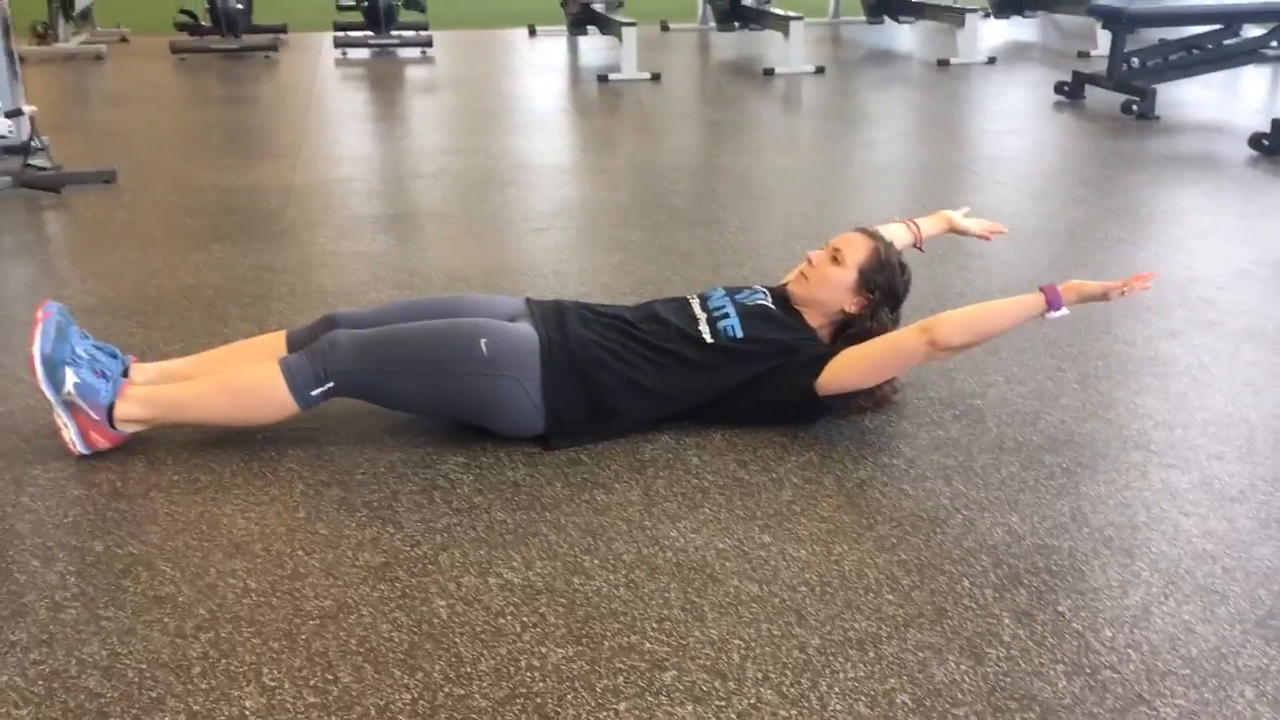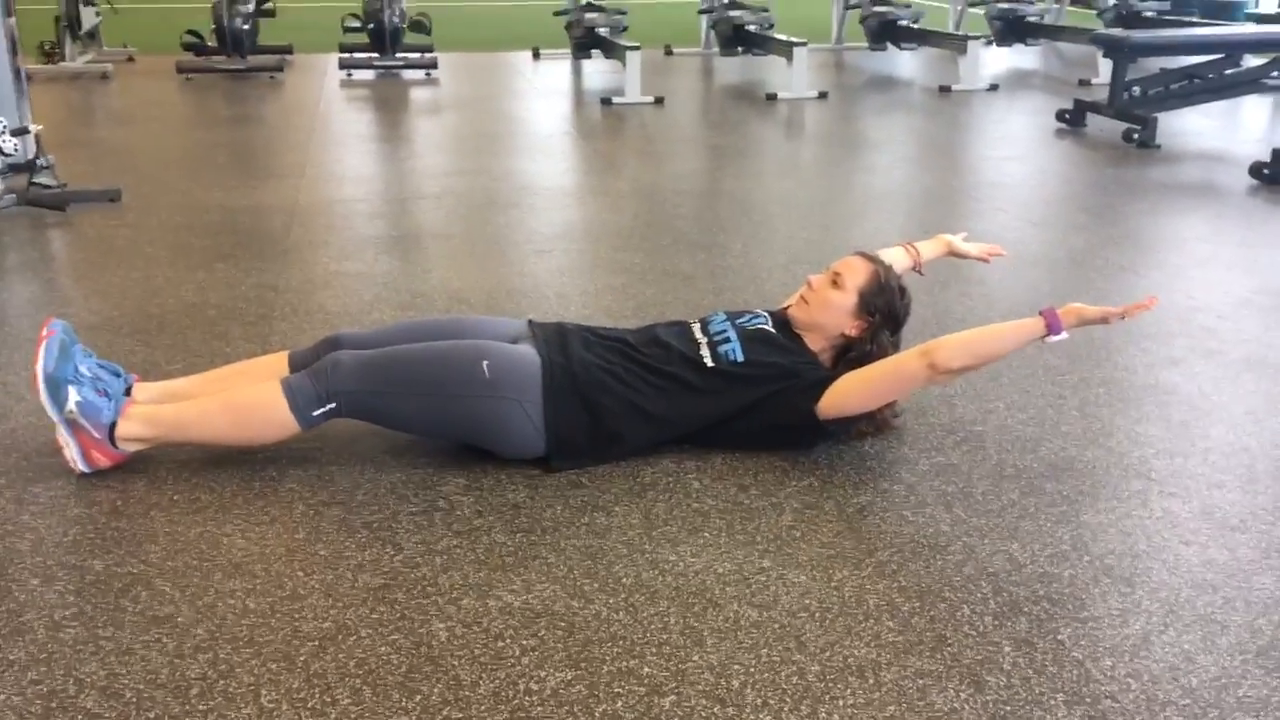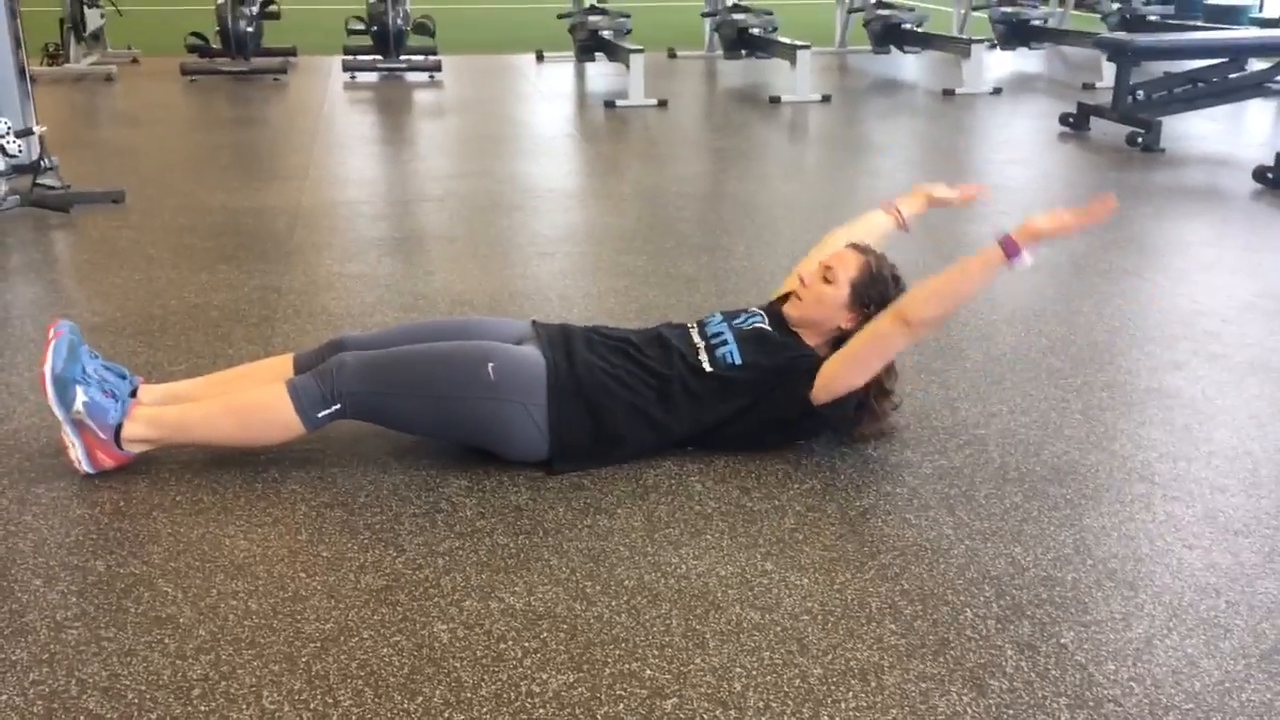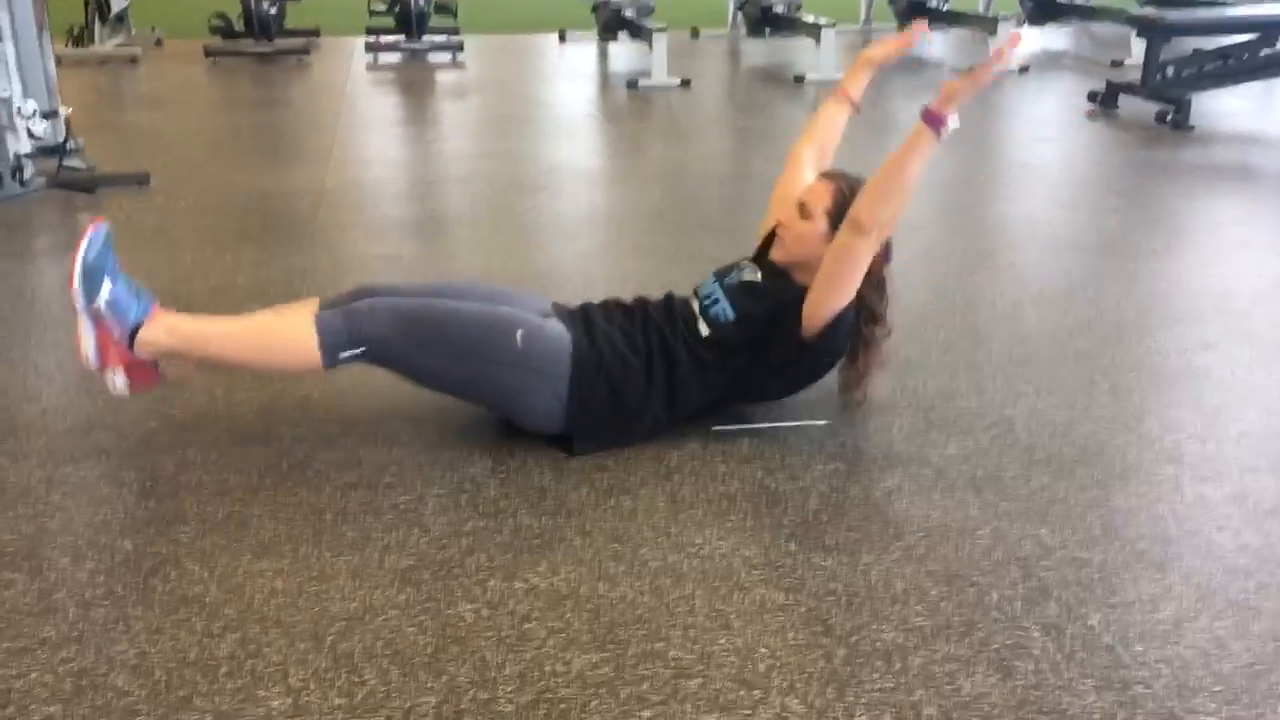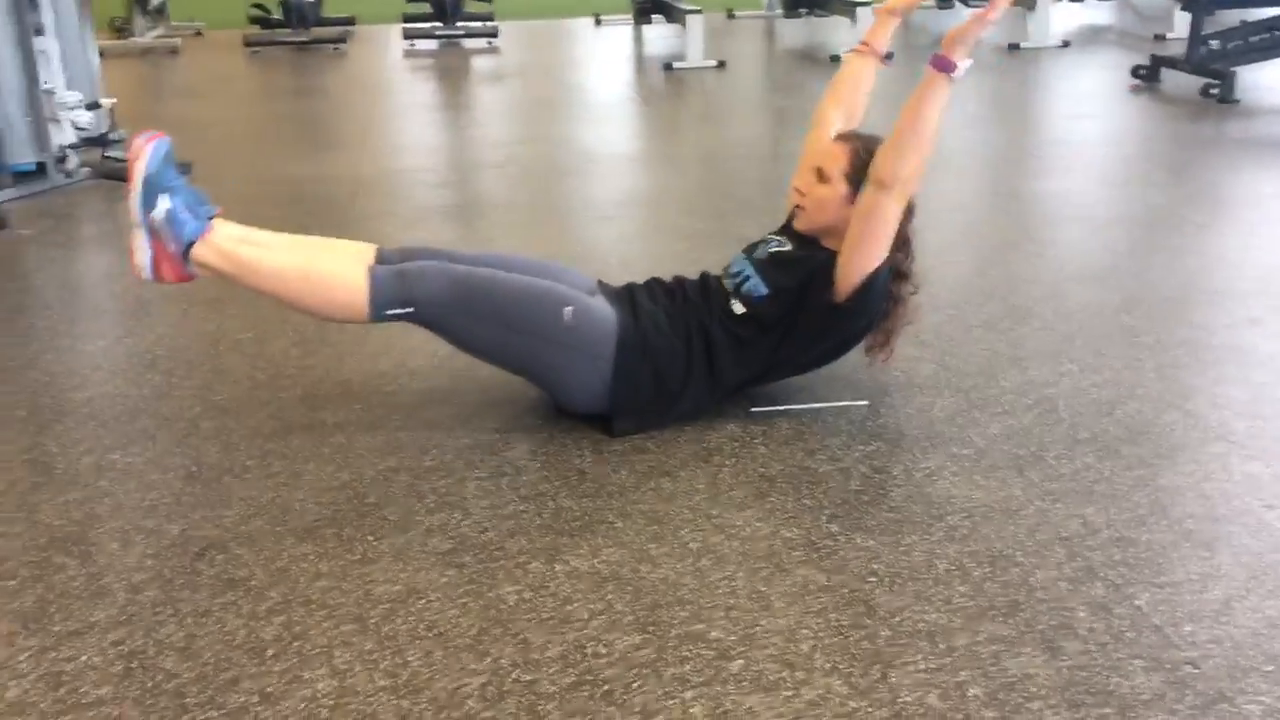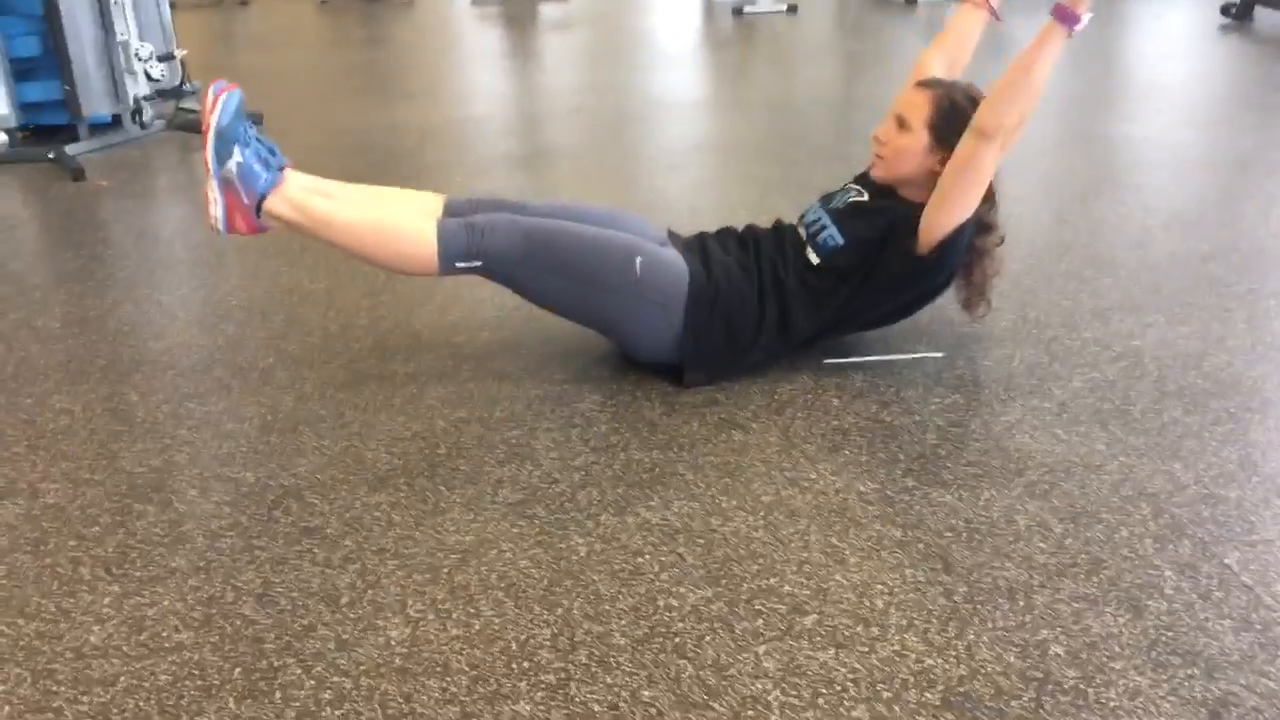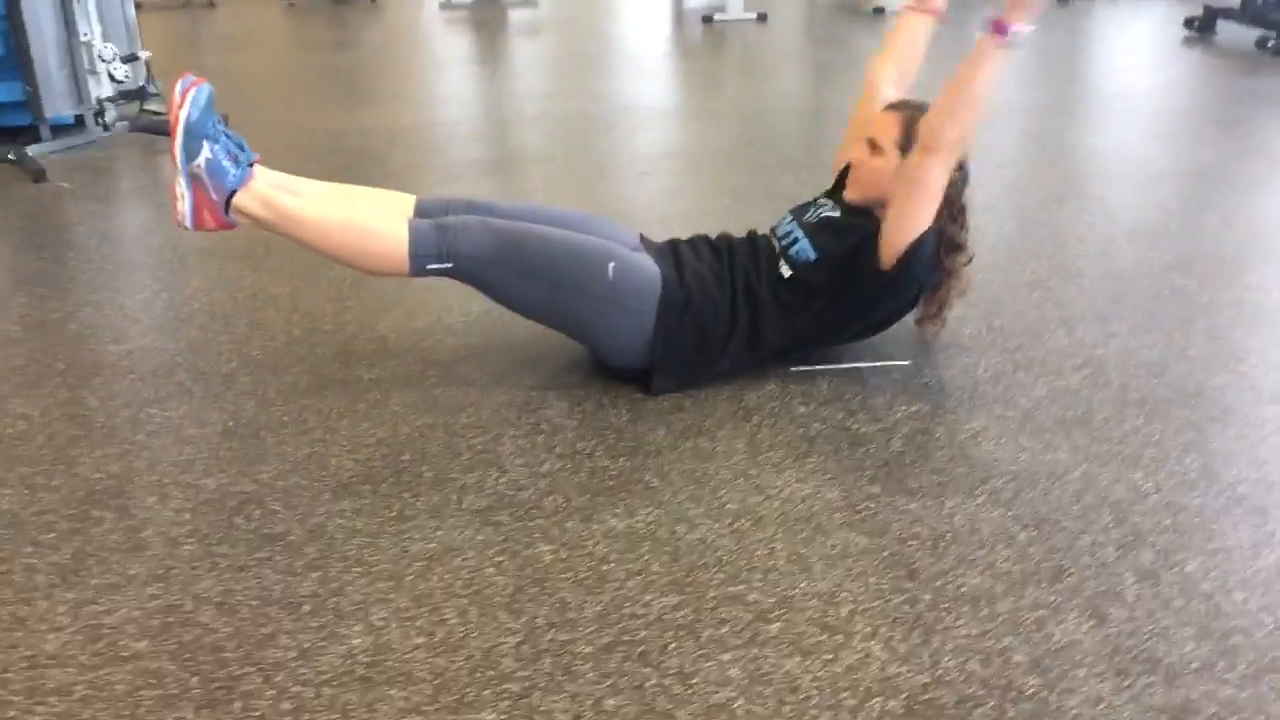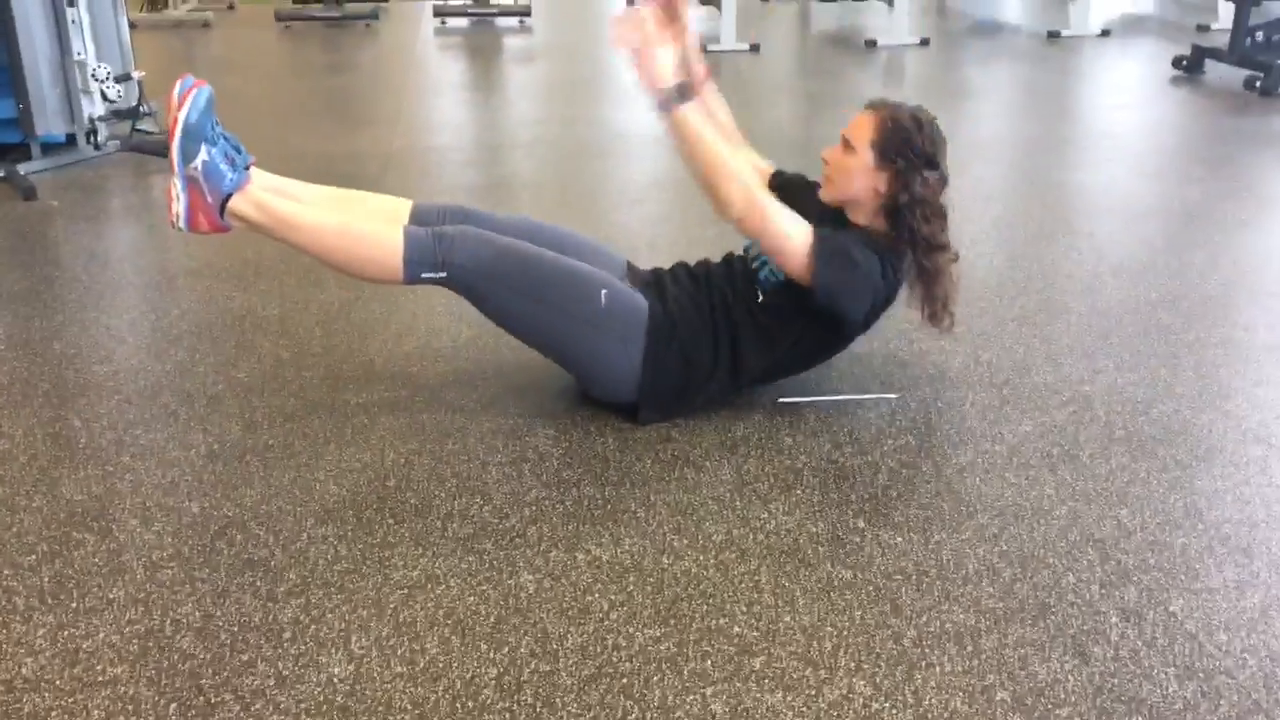
dt=0.3s
person 1, frame 1
left shoulder: (806, 368)
right shoulder: (776, 301)
left elbow: (934, 334)
right elbow: (872, 237)
left wrist: (1060, 296)
right wrist: (938, 219)
left hip: (550, 385)
right hip: (548, 326)
left knee: (336, 368)
right knee: (335, 326)
left ankle: (114, 412)
right ankle: (128, 376)
person 1, frame 2
left shoulder: (805, 390)
right shoulder: (774, 326)
left elbow: (931, 359)
right elbow: (864, 263)
left wrist: (1061, 318)
right wrist: (938, 245)
left hip: (548, 405)
right hip: (547, 347)
left knee: (337, 387)
right knee: (337, 348)
left ankle: (117, 429)
right ankle: (132, 395)
person 1, frame 3
left shoulder: (811, 386)
right shoulder: (776, 319)
left elbow: (904, 317)
right elbow: (844, 244)
left wrist: (1012, 245)
right wrist: (912, 203)
left hip: (561, 413)
right hip: (552, 350)
left knee: (347, 391)
right knee: (338, 351)
left ankle: (119, 426)
right ankle: (137, 397)
person 1, frame 4
left shoulder: (804, 328)
right shoulder: (769, 266)
left elbow: (867, 224)
right elbow: (807, 162)
left wrist: (937, 117)
right wrist: (857, 79)
left hip: (575, 384)
right hip: (566, 331)
left knee: (365, 331)
right knee: (365, 301)
left ankle: (144, 335)
right ankle: (151, 330)
person 1, frame 5
left shoulder: (847, 288)
right shoulder: (804, 239)
left elbow: (892, 176)
right elbow: (836, 127)
left hip: (623, 365)
right hip: (613, 315)
left knee: (411, 290)
right knee: (409, 261)
left ankle: (193, 243)
right ankle: (200, 233)
person 1, frame 6
left shoulder: (924, 243)
right shoulder: (883, 191)
left elbow: (987, 133)
right elbow: (934, 83)
left hip: (694, 314)
right hip: (687, 262)
left knee: (484, 242)
right knee: (484, 210)
left ankle: (269, 196)
right ankle: (274, 187)
person 1, frame 7
left shoulder: (898, 263)
right shoulder: (855, 201)
left elbow: (940, 150)
right elbow: (885, 95)
left hip: (666, 321)
right hip: (668, 271)
left knee: (459, 243)
right knee: (456, 211)
left ankle: (235, 192)
right ankle: (248, 186)
person 1, frame 8
left shoulder: (862, 274)
right shoulder: (836, 208)
left elbow: (749, 211)
right elbow: (738, 156)
left wrist: (670, 92)
left hip: (648, 354)
right hip: (646, 295)
left knee: (450, 253)
right knee: (453, 220)
left ankle: (232, 199)
right ankle: (244, 184)
